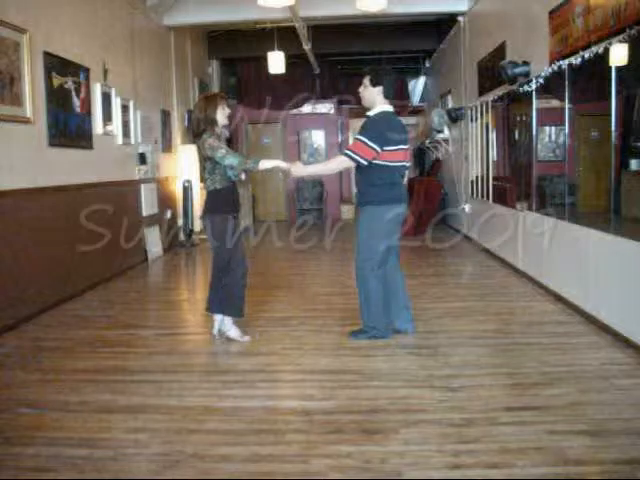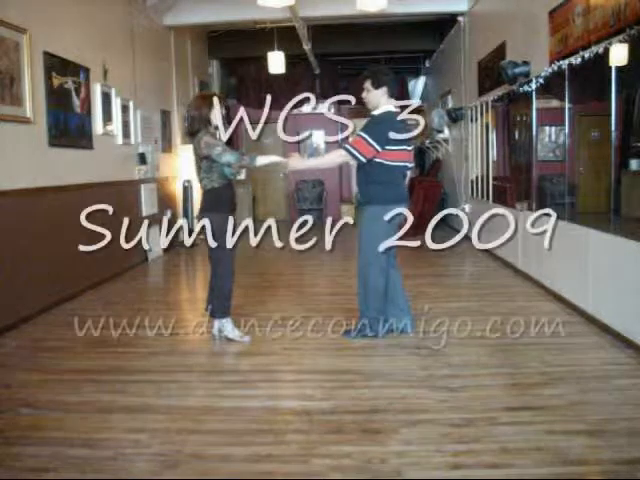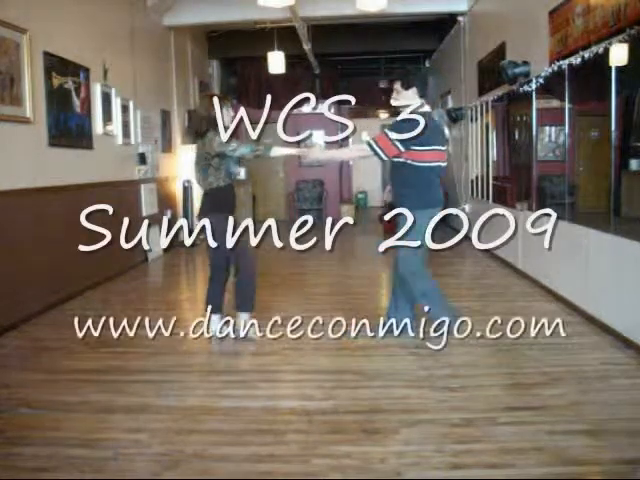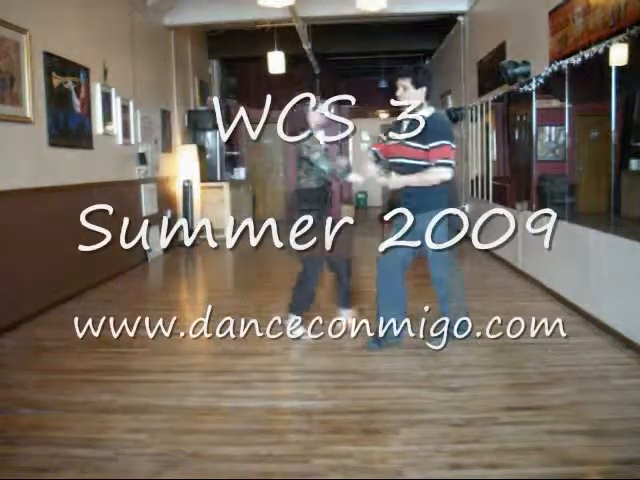
dt=0.7s
person 1, frame 1
left shoulder: (376, 124)
right shoulder: (397, 124)
left elbow: (347, 160)
left wrist: (304, 170)
left hip: (378, 206)
right hip: (395, 203)
left knee: (368, 265)
right knee: (388, 262)
left ankle: (376, 325)
right ankle: (400, 320)
person 1, frame 2
left shoulder: (380, 123)
right shoulder: (401, 124)
left elbow: (344, 155)
left wrist: (302, 163)
left hip: (379, 205)
right hip: (393, 203)
left knee: (371, 263)
right knee: (386, 261)
left ankle: (371, 323)
right ankle: (398, 319)
person 1, frame 3
left shoulder: (409, 124)
right shoulder: (433, 122)
left elbow: (366, 150)
left wrist: (324, 154)
right wrist: (397, 184)
left hip: (417, 207)
right hip: (417, 205)
left knee: (411, 264)
right knee: (404, 261)
left ankle: (445, 318)
right ankle: (400, 318)
person 1, frame 4
left shoulder: (437, 126)
right shoulder: (399, 125)
left elbow: (444, 172)
right elbow: (378, 155)
left wrist: (402, 181)
right wrist: (377, 172)
left hip: (431, 212)
right hip: (403, 211)
left knee: (441, 269)
right knee: (388, 265)
left ankle: (456, 325)
right ankle: (390, 327)
person 2, frame 1
left shoulder: (215, 138)
right shoulder: (210, 140)
left elbow: (232, 169)
right elbow: (240, 163)
right wrist: (277, 163)
left hip: (224, 211)
right hip: (219, 213)
left knee: (224, 266)
right knee: (236, 265)
left ankle: (219, 322)
right ankle: (227, 323)
person 2, frame 2
left shoulder: (211, 138)
right shoulder: (205, 139)
left elbow: (230, 165)
right elbow: (238, 159)
right wrist: (275, 158)
left hip: (221, 209)
right hip: (216, 211)
left knee: (222, 265)
right knee: (223, 266)
left ankle: (219, 322)
right ankle: (224, 323)
person 2, frame 3
left shoulder: (206, 140)
right shoulder: (215, 140)
right elbow: (252, 150)
right wrist: (296, 150)
left hip: (215, 209)
right hip: (219, 211)
left knee: (220, 266)
right knee: (245, 262)
left ankle: (215, 321)
right ankle: (244, 319)
person 2, frame 4
left shoulder: (317, 139)
right shoulder: (306, 140)
left elbow: (332, 167)
right elbow: (331, 168)
left hip: (322, 209)
right hip: (308, 209)
left knee: (342, 261)
right knee: (313, 266)
left ankle: (346, 311)
right ankle: (294, 319)
